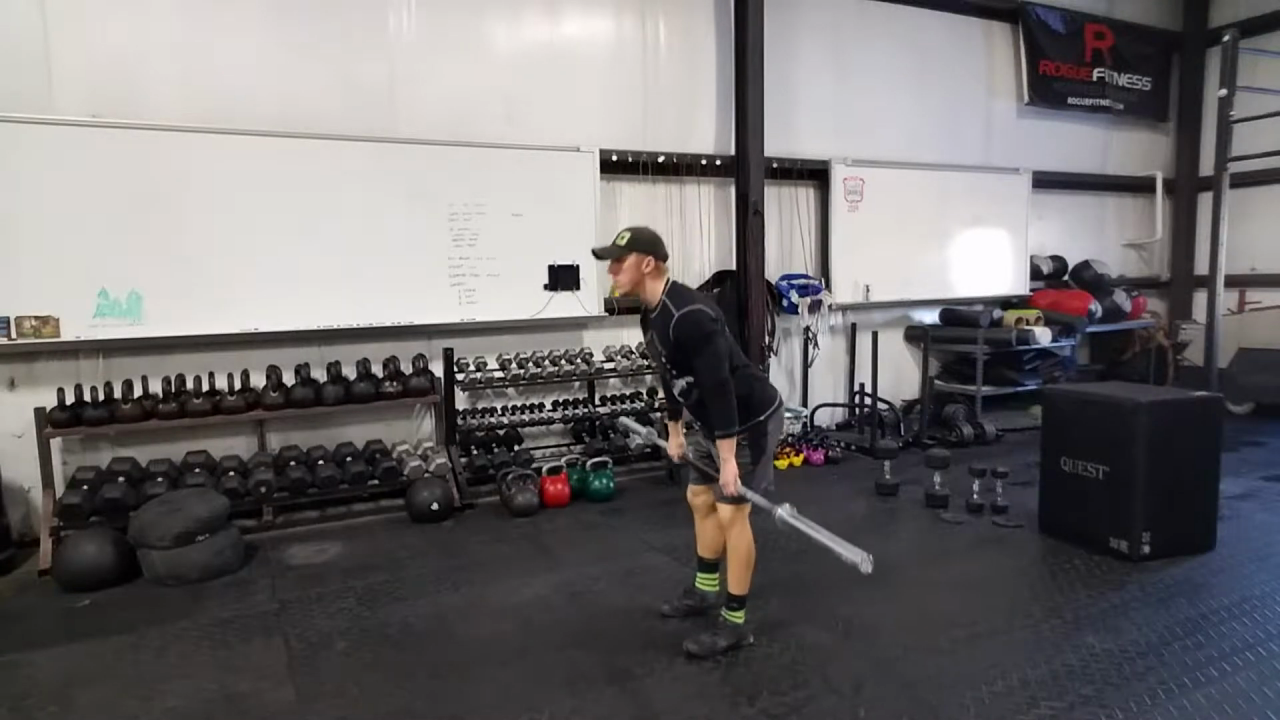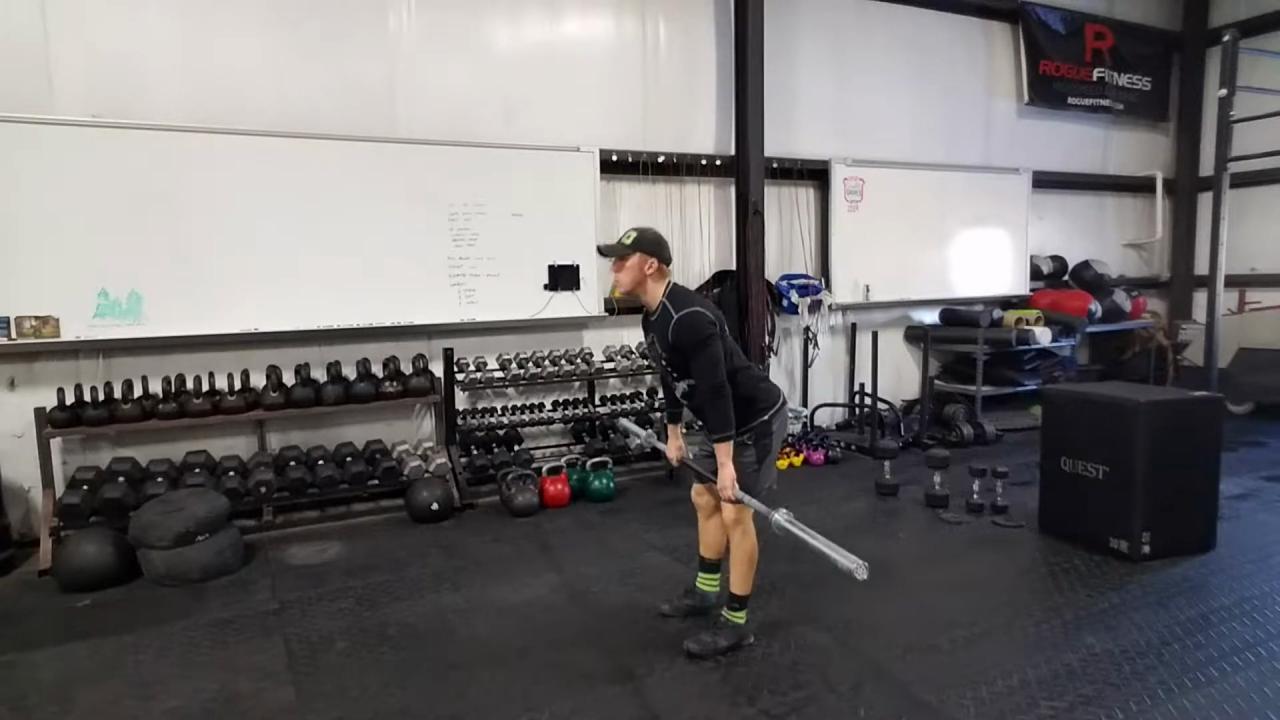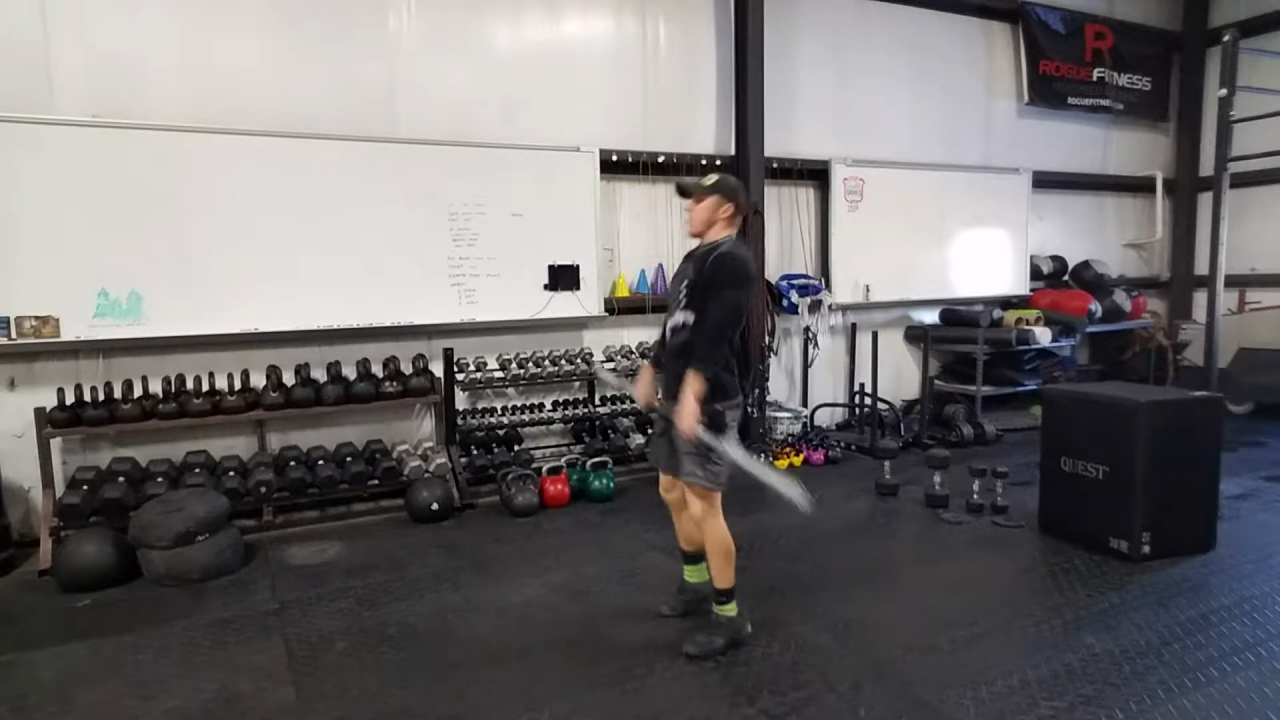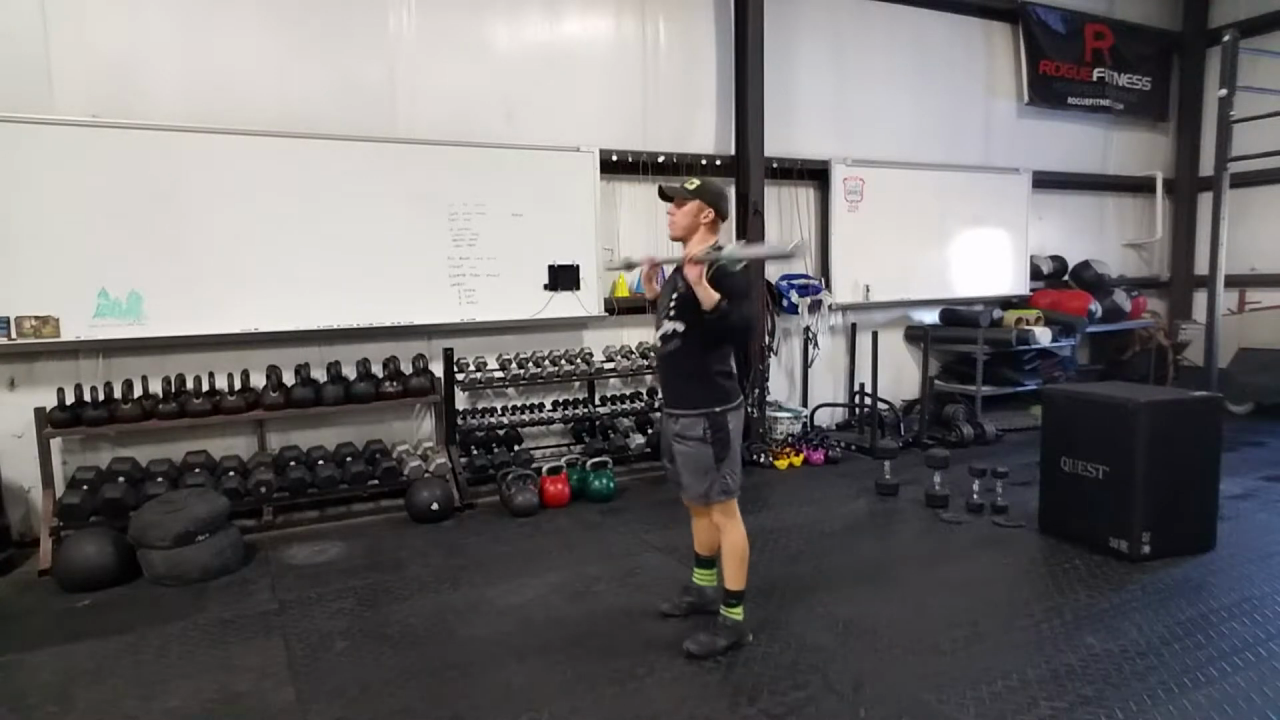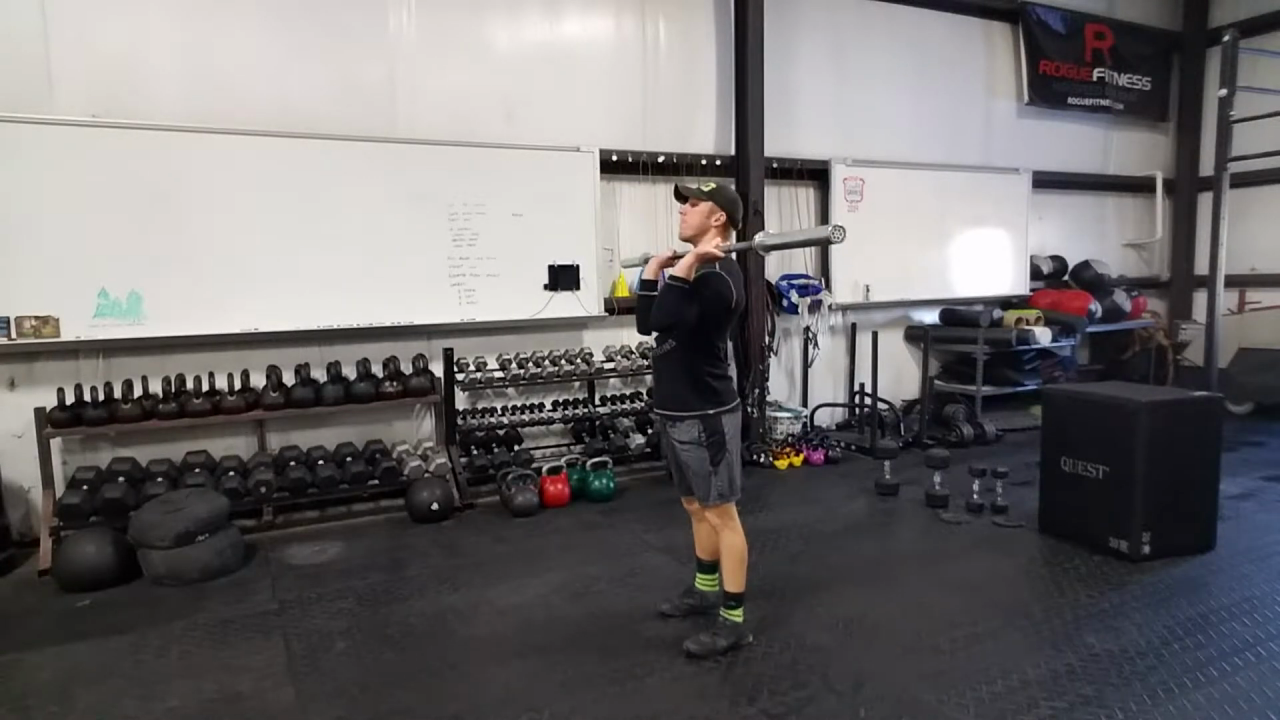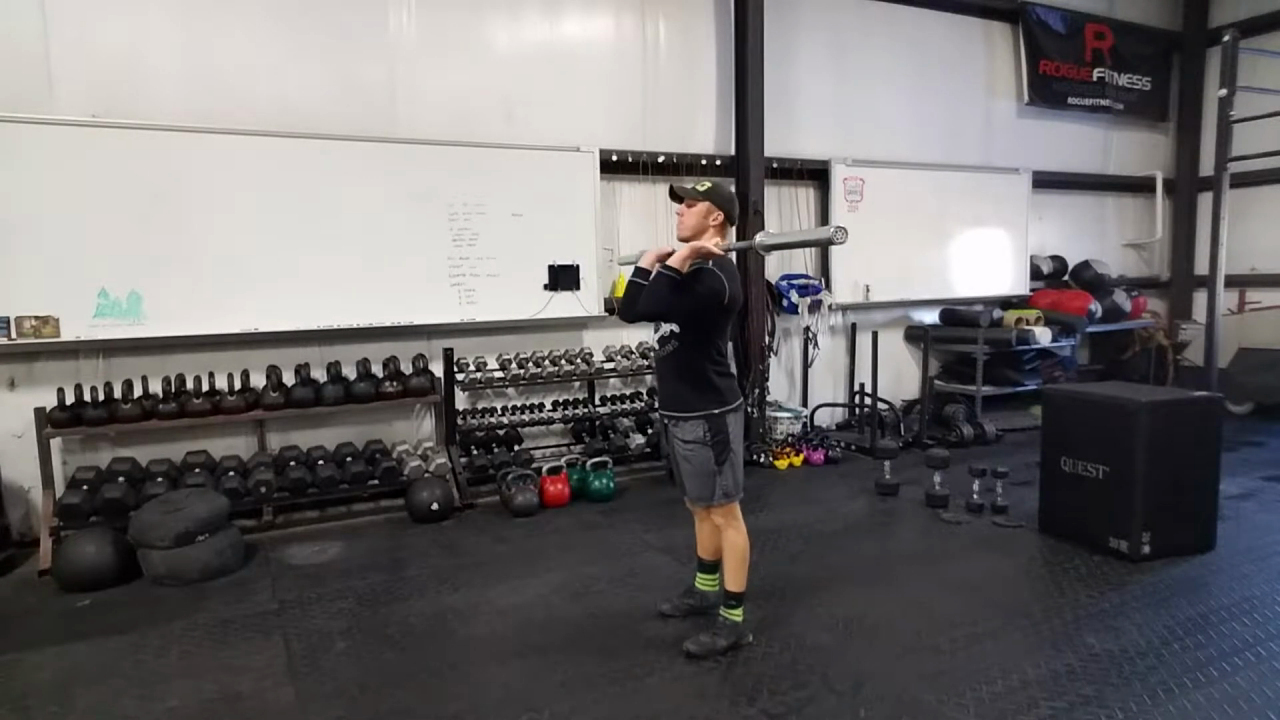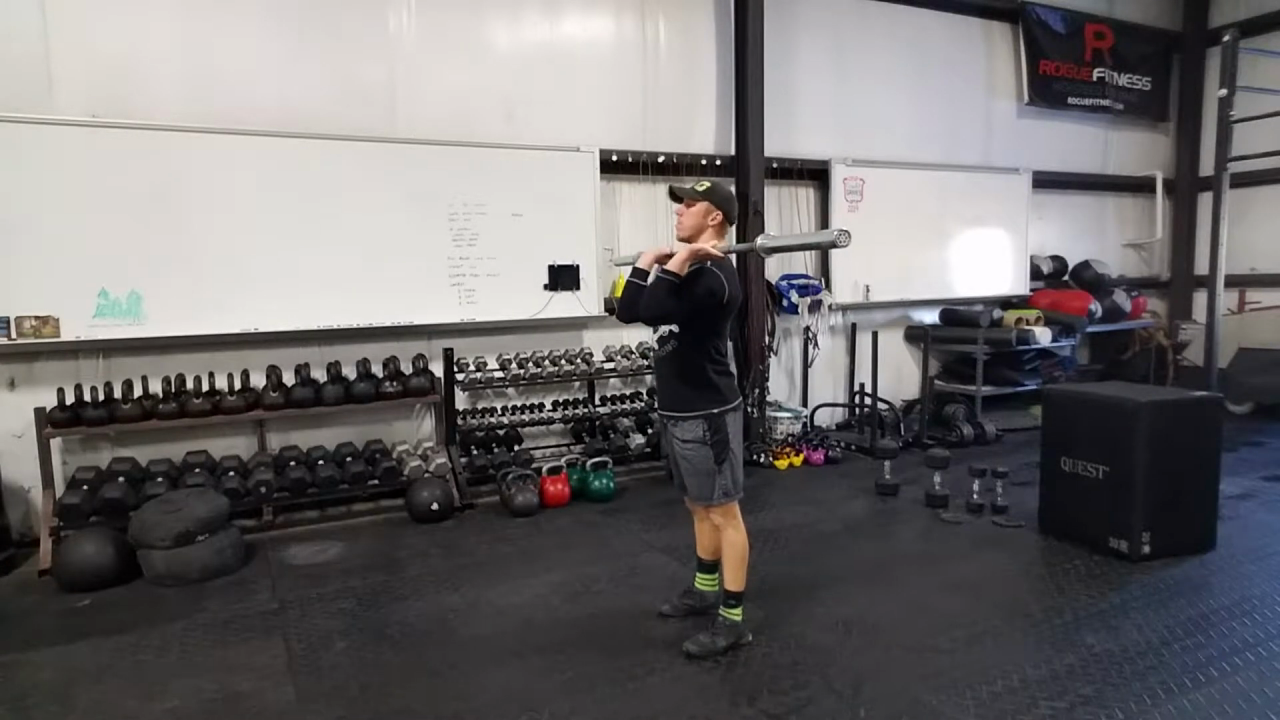
dt=0.3s
person 1, frame 1
left shoulder: (689, 315)
right shoulder: (652, 314)
left elbow: (719, 386)
right elbow: (671, 377)
left wrist: (728, 459)
right wrist: (674, 431)
left hip: (751, 418)
right hip: (714, 421)
left knee: (731, 512)
right knee: (700, 500)
left ankle: (734, 623)
right ankle: (705, 592)
person 1, frame 2
left shoulder: (688, 318)
right shoulder: (653, 317)
left elbow: (716, 391)
right elbow: (673, 381)
left wrist: (725, 463)
right wrist: (674, 434)
left hip: (754, 416)
right hip: (724, 419)
left knee: (734, 513)
right knee: (703, 499)
left ankle: (735, 623)
right ankle: (705, 592)
person 1, frame 3
left shoulder: (730, 261)
right shoulder: (698, 258)
left elbow: (717, 332)
left wrist: (691, 397)
right wrist: (649, 371)
left hip: (708, 403)
right hip: (676, 398)
left knee: (701, 506)
right knee: (672, 491)
left ankle: (728, 617)
right ankle: (696, 585)
person 1, frame 4
left shoulder: (721, 271)
right shoulder: (681, 268)
left elbow: (738, 330)
left wrist: (701, 285)
right wrist: (651, 289)
left hip: (710, 412)
right hip: (677, 408)
left knee: (722, 510)
right knee: (696, 503)
left ankle: (733, 619)
right ankle: (703, 588)
person 1, frame 5
left shoulder: (717, 278)
right shoulder: (691, 271)
left elbow: (665, 320)
right elbow: (647, 323)
left wrist: (687, 266)
right wrist: (653, 270)
left hip: (707, 414)
right hip: (675, 411)
left knee: (720, 513)
right knee: (695, 507)
left ankle: (733, 621)
right ankle: (705, 590)
person 1, frame 6
left shoulder: (712, 277)
right shoulder: (692, 271)
left elbow: (645, 308)
right elbow: (630, 309)
left wrist: (680, 259)
right wrist: (650, 261)
left hip: (710, 414)
right hip: (679, 411)
left knee: (723, 512)
right knee: (700, 506)
left ankle: (732, 621)
right ankle: (705, 590)
person 1, frame 7
left shoulder: (712, 276)
right shoulder: (690, 271)
left elbow: (650, 310)
right elbow: (628, 310)
left wrist: (680, 260)
right wrist: (647, 261)
left hip: (709, 413)
right hip: (678, 410)
left knee: (722, 511)
right knee: (699, 507)
left ankle: (732, 620)
right ankle: (704, 590)
